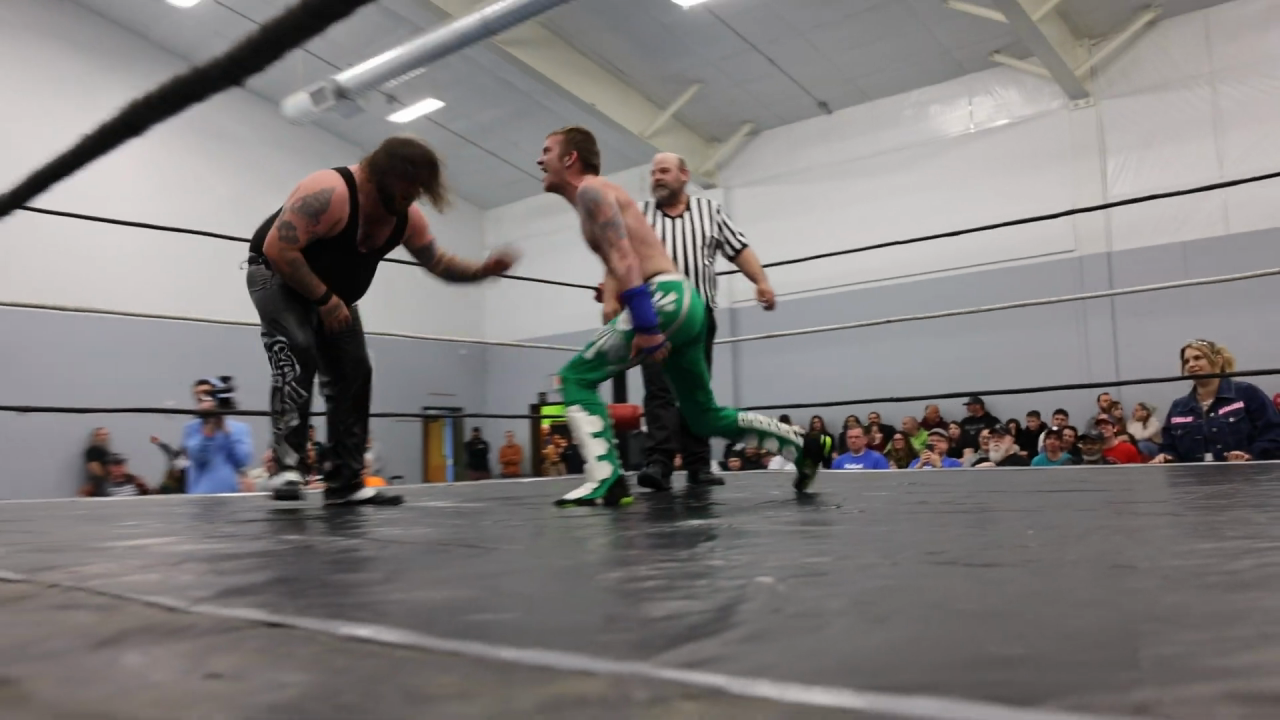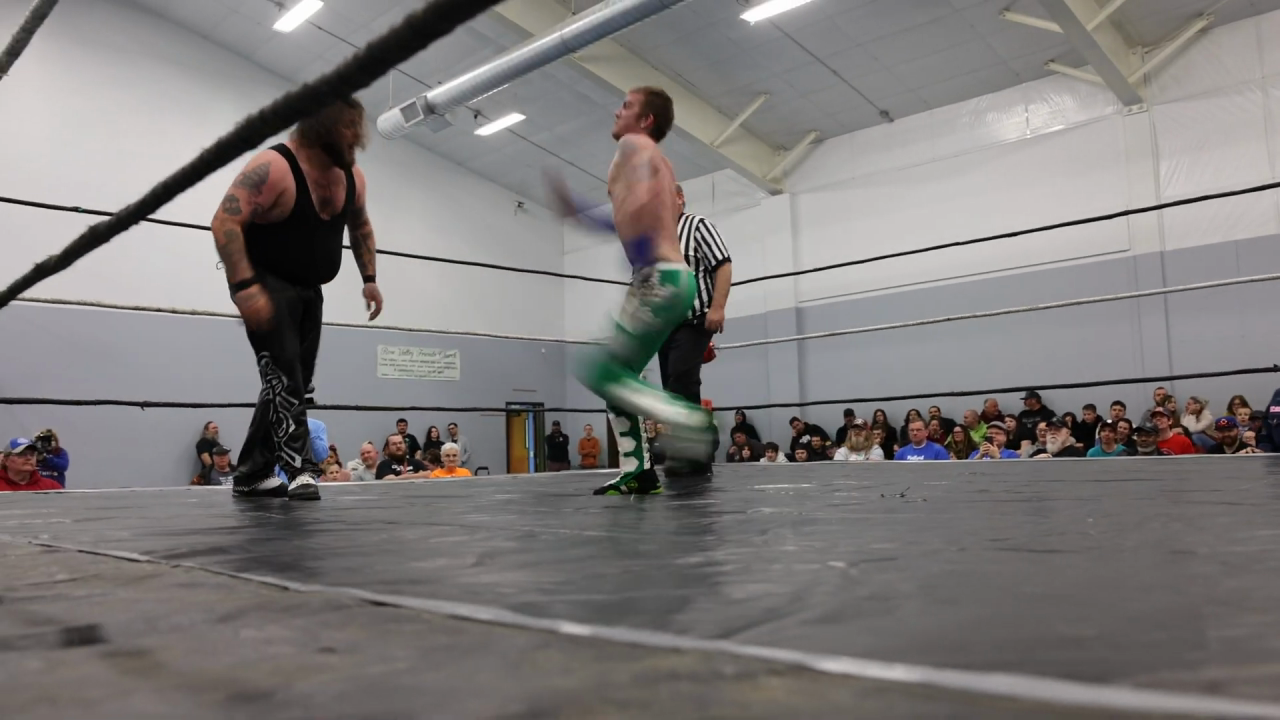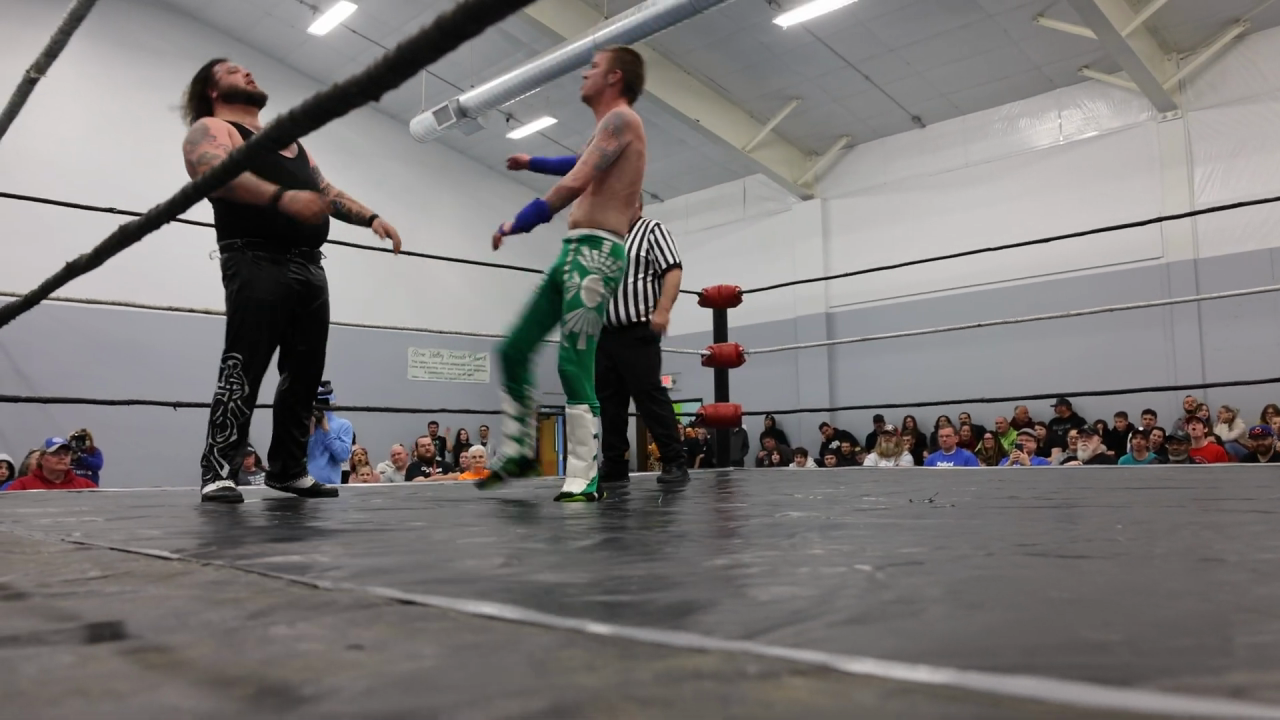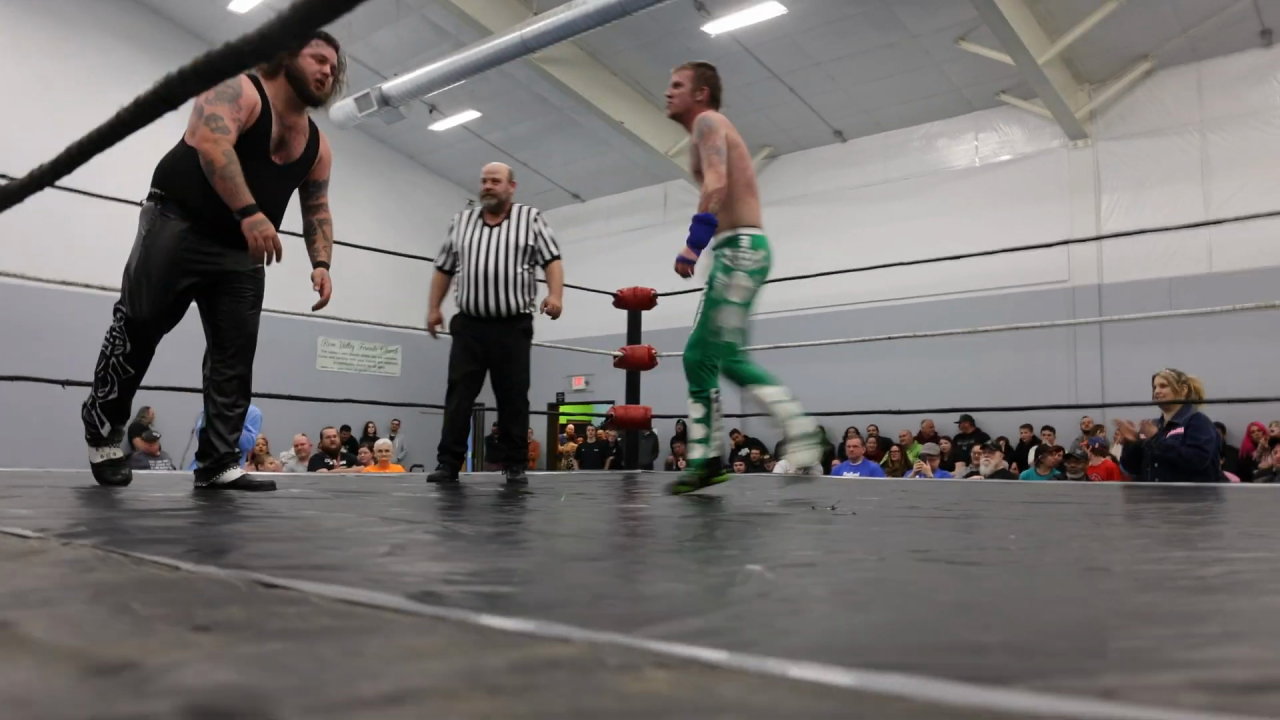
dt=1s
person 1, frame 1
left shoulder: (407, 215)
right shoulder: (329, 191)
left elbow: (440, 263)
right elbow: (276, 249)
left wrist: (483, 269)
right wrist: (324, 299)
left hip: (334, 290)
right hip: (277, 275)
left knee: (351, 376)
right knee: (297, 349)
left ankle: (343, 483)
right ankle: (289, 464)
person 1, frame 2
left shoulder: (350, 175)
right shoulder: (273, 166)
left elbow: (360, 227)
right elbow: (225, 223)
left wrist: (369, 279)
right wrist: (245, 286)
left hip: (306, 285)
right hip: (262, 283)
left knee: (293, 377)
right knee: (283, 372)
left ankle: (254, 473)
right ankle: (298, 470)
person 1, frame 3
left shoulder: (287, 138)
right shoulder: (211, 131)
left elbow: (326, 192)
right elbow: (219, 173)
left wrist: (371, 217)
right wrist: (281, 199)
left hip: (308, 265)
right hip: (258, 262)
left knee: (305, 372)
right knee: (244, 366)
left ankle: (288, 469)
right ankle: (217, 474)
person 1, frame 4
left shoulder: (316, 144)
right shoulder: (238, 91)
left elbow: (318, 210)
right elbow: (212, 144)
left wrist: (321, 264)
right wrist: (250, 213)
left hip: (240, 249)
right hip: (177, 223)
left knee: (236, 350)
right knee: (140, 324)
left ankle: (218, 462)
right ankle: (102, 431)
person 2, frame 1
left shoulder: (591, 190)
right shoulder: (598, 197)
left elbow: (624, 258)
left wrist: (646, 326)
left hip: (666, 298)
right hip: (685, 302)
left knee: (576, 376)
right knee: (704, 416)
left ankle: (604, 481)
right ankle: (795, 443)
person 2, frame 2
left shoulder: (638, 145)
right shoulder: (652, 159)
left elbow: (642, 196)
left wrist: (640, 255)
right wrist: (577, 211)
left hip: (661, 282)
right hip: (666, 283)
left knee: (603, 378)
right knee: (614, 381)
left ankle: (688, 424)
right ankle: (635, 472)
person 2, frame 3
left shoulder: (622, 120)
right shoulder: (607, 125)
left elbow: (573, 183)
left wrist: (517, 223)
right wrist: (532, 162)
left hip: (595, 253)
right hip: (572, 254)
left knee: (574, 366)
right knee: (512, 351)
left ankle: (584, 479)
right ankle: (516, 454)
person 2, frame 4
left shoulder: (710, 122)
right shoulder: (710, 133)
left elbow: (715, 186)
left wrist: (691, 246)
right wrist: (704, 245)
left hip: (742, 251)
right hip: (730, 254)
left knee: (731, 357)
right knee: (697, 357)
left ankle: (803, 439)
right ankle: (705, 458)
person 3, frame 1
left shoulder: (709, 210)
right shoulder: (638, 215)
left elbow: (739, 249)
left wrist: (761, 281)
right wrist: (611, 299)
left hip: (698, 317)
right knee: (659, 386)
left ankle: (698, 465)
right ankle: (659, 462)
person 3, frame 2
left shoulder: (697, 225)
right shoulder: (648, 240)
left elbow: (722, 265)
right elbow: (638, 284)
left wrist: (717, 308)
right wrist: (626, 315)
left hip: (692, 322)
right hip: (664, 327)
left knee: (682, 384)
right knee: (676, 389)
left ankle: (681, 450)
right ankle: (698, 457)
person 3, frame 3
left shoulder: (652, 230)
left elbow: (673, 272)
left wrist: (662, 311)
left hip: (638, 332)
right hip: (607, 334)
left knee: (649, 395)
right knee: (608, 400)
left ankle: (674, 463)
right ankle: (614, 465)
person 3, frame 4
left shoulder: (530, 219)
right shoulder: (462, 221)
left elbow: (552, 261)
right elbow: (444, 268)
left wrist: (555, 294)
right wrist: (434, 307)
left hip: (513, 325)
right hip: (468, 325)
left knee: (513, 395)
right knee: (459, 390)
left ankle: (515, 464)
right ankle: (449, 462)
